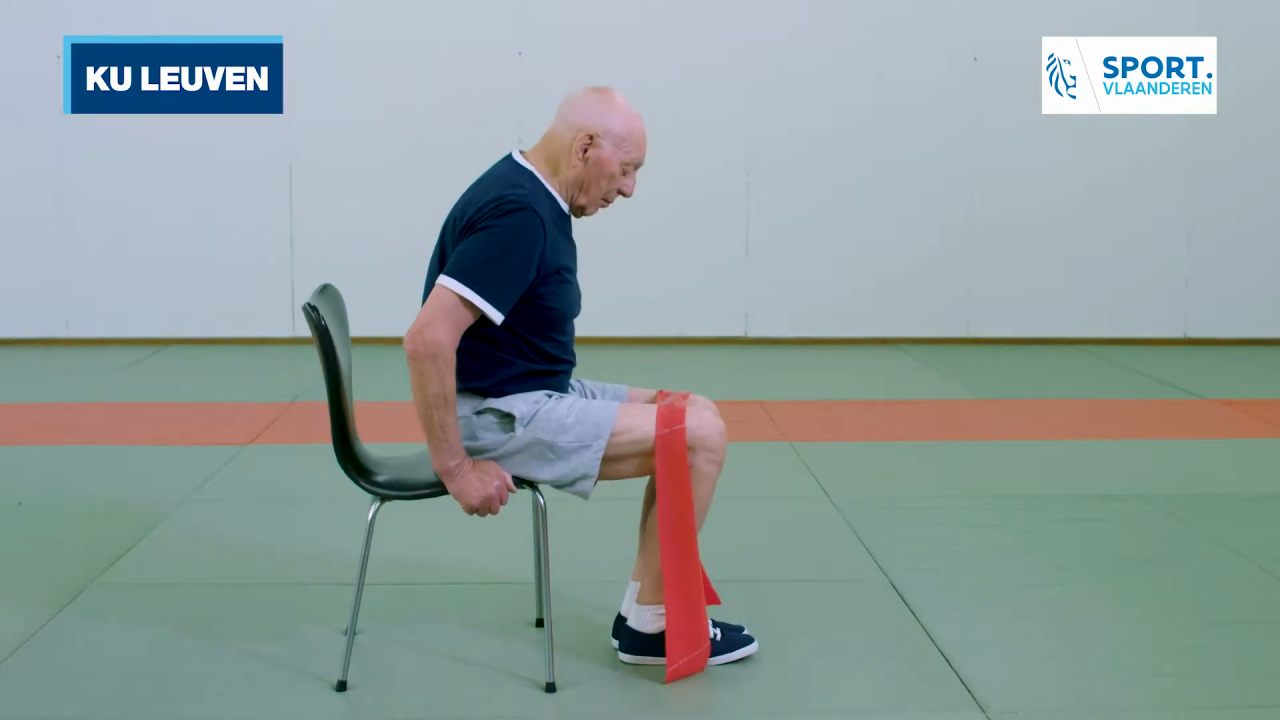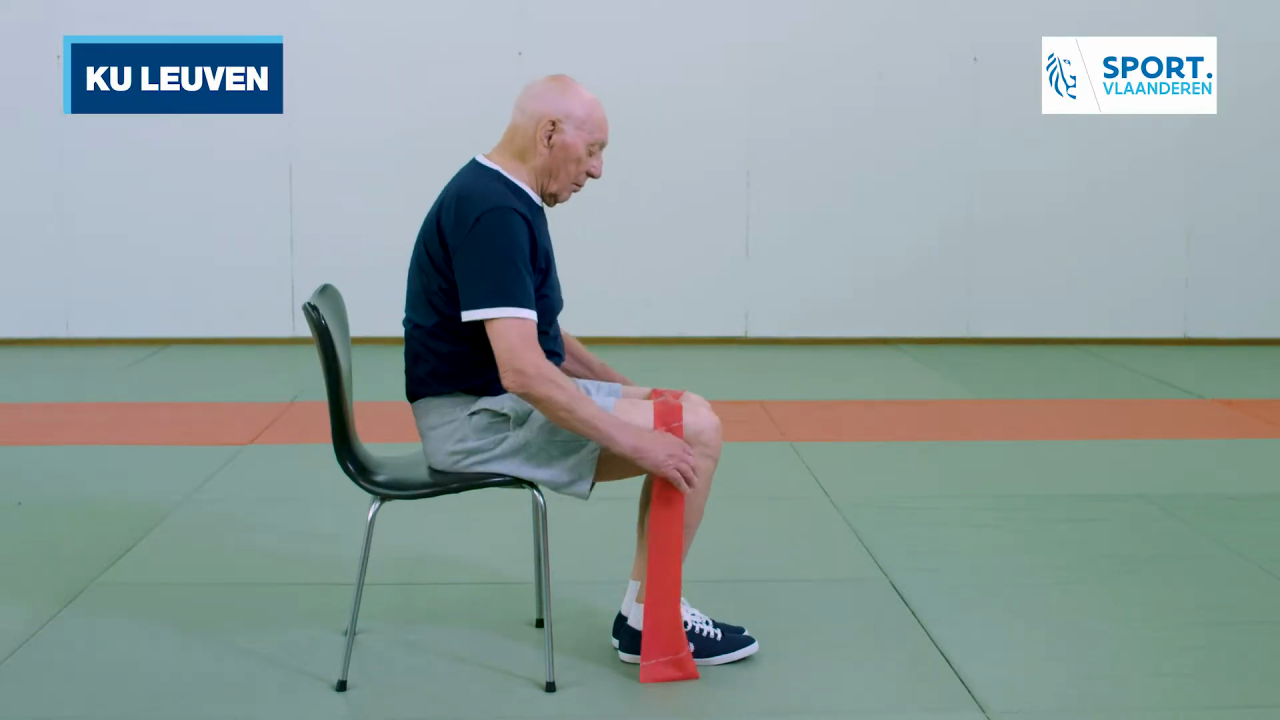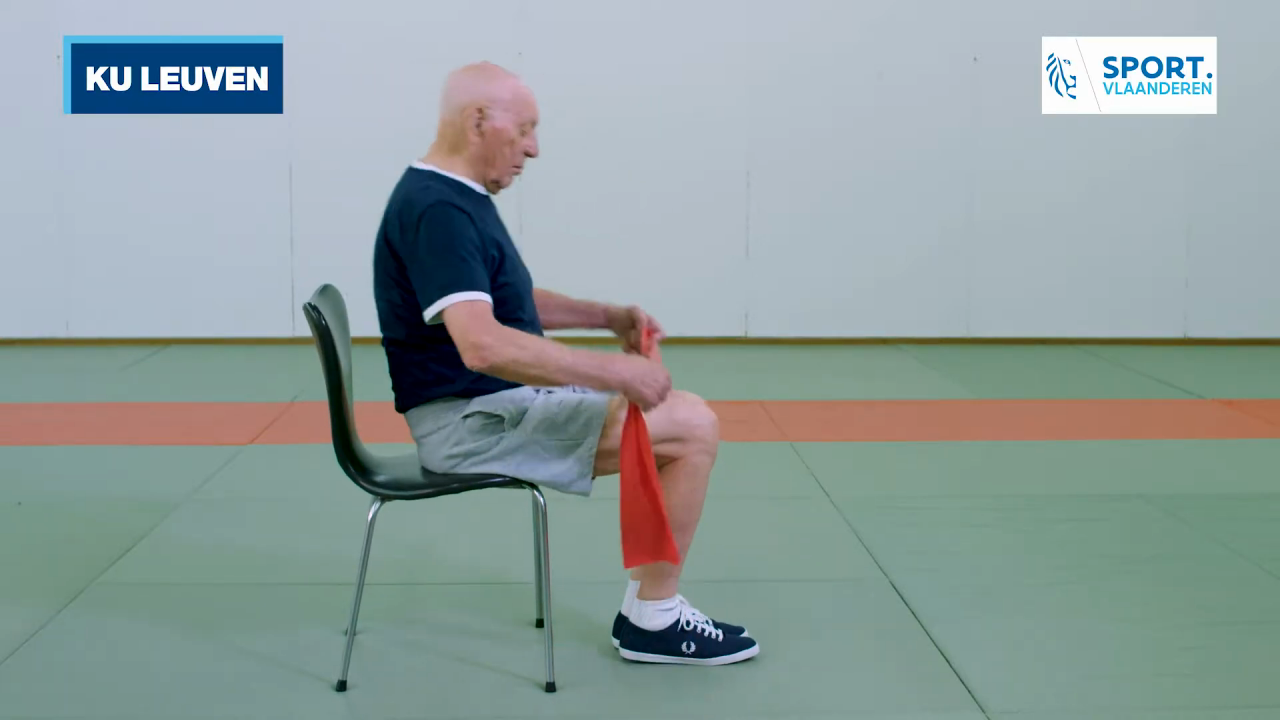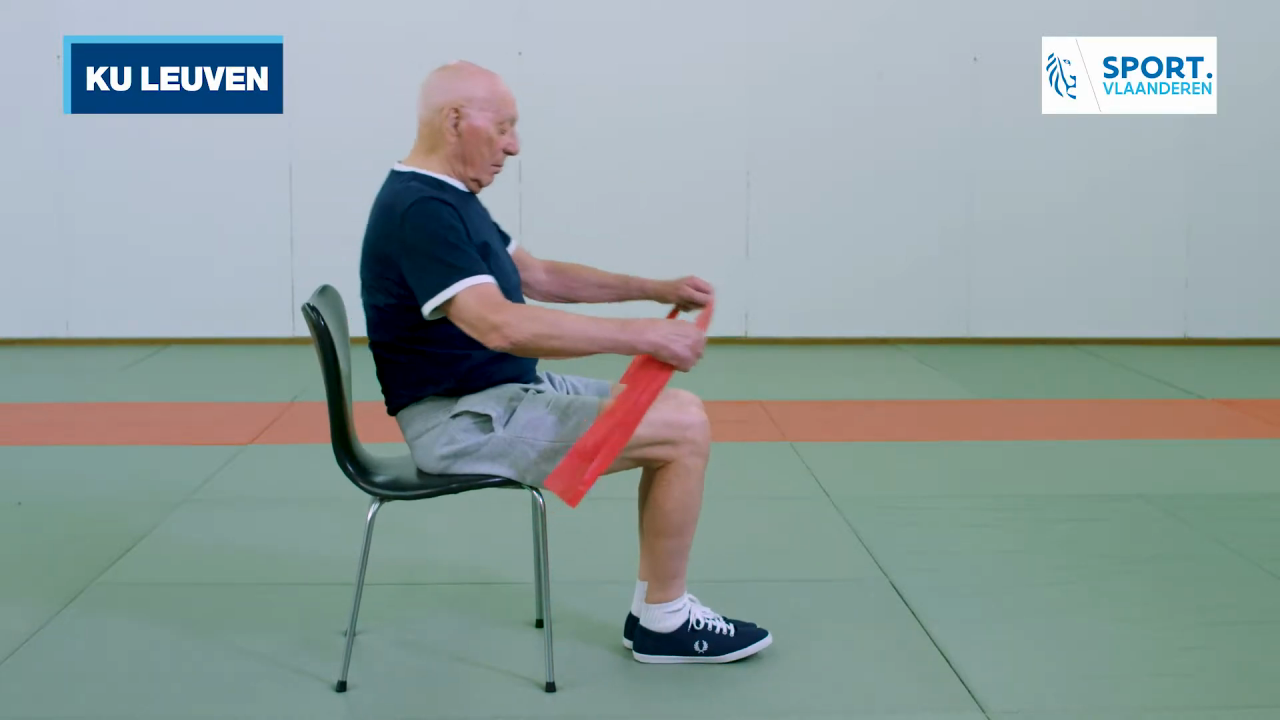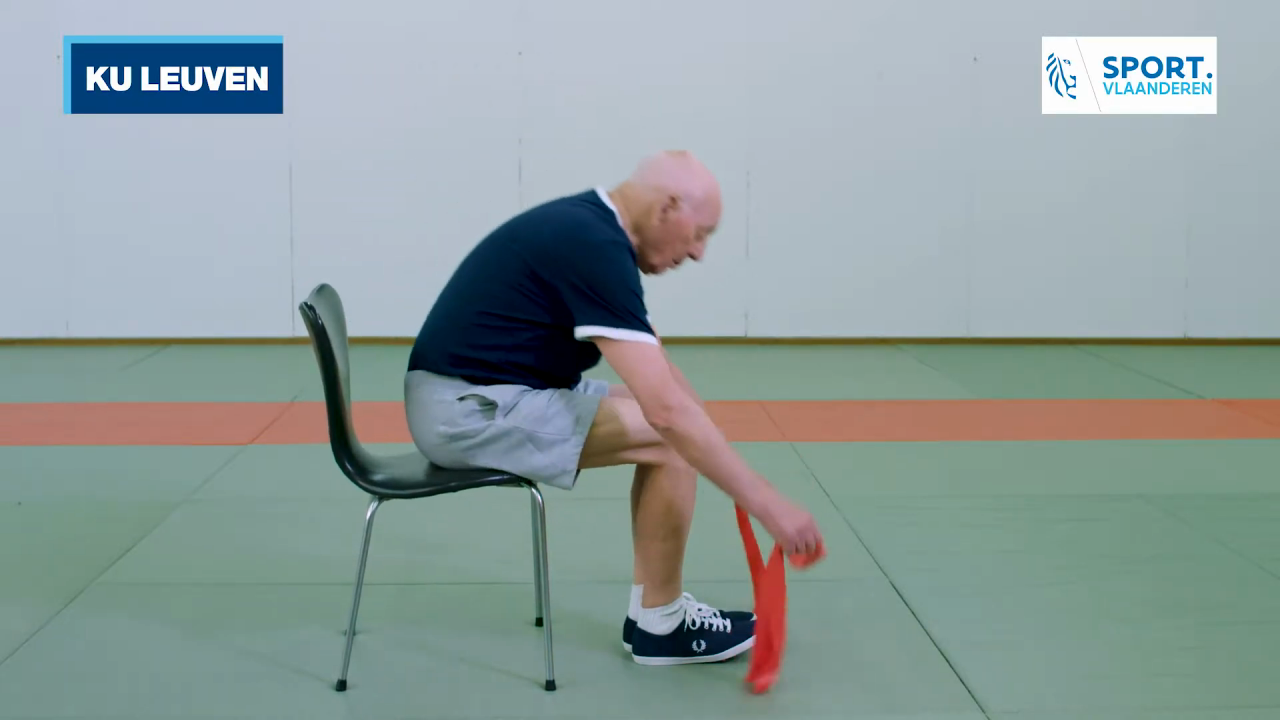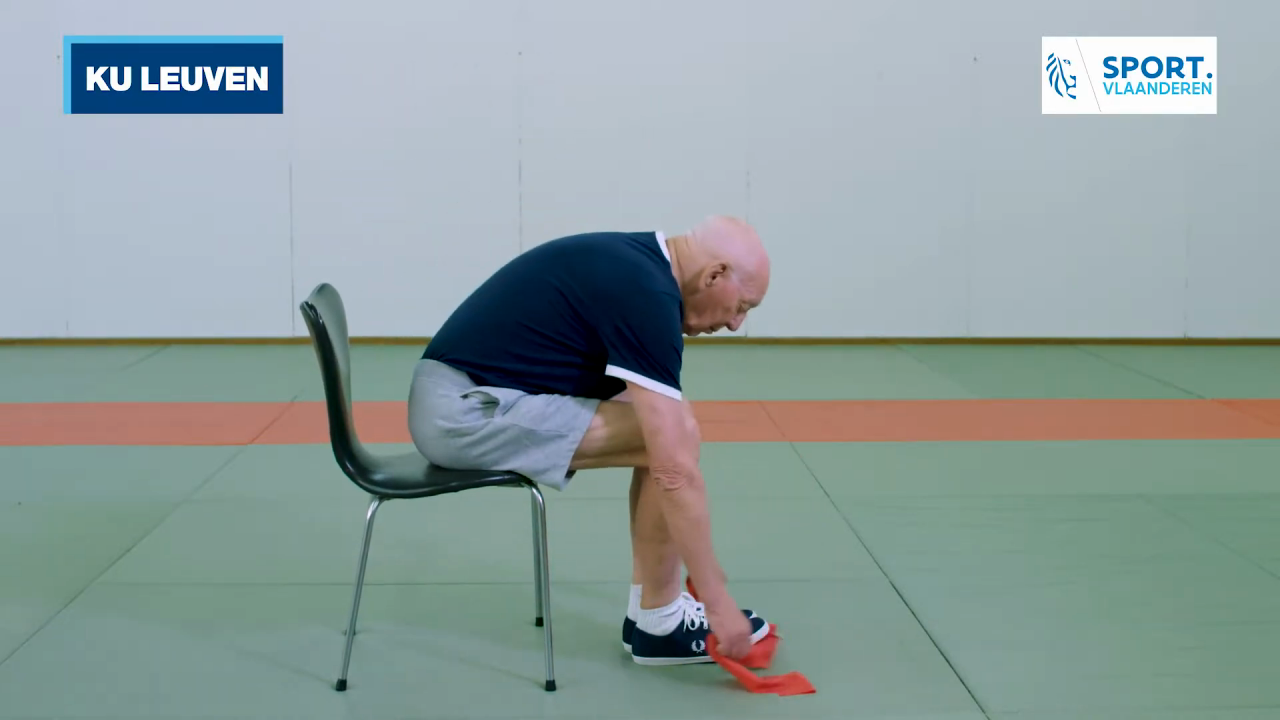
dt=0.5s
person 1, frame 1
left shoulder: (533, 197)
right shoulder: (519, 213)
right elbow: (428, 340)
right wrist: (455, 467)
left hip: (535, 395)
right hip: (496, 418)
left knee: (699, 416)
right knee: (701, 437)
left ankle: (647, 608)
right ankle: (651, 623)
person 1, frame 2
left shoulder: (503, 196)
right shoulder: (494, 212)
right elbow: (520, 372)
left wrist: (619, 386)
right wrist: (634, 443)
left hip: (505, 401)
right hip: (482, 416)
left knee: (690, 414)
right knee: (693, 437)
left ankle: (647, 607)
right ankle: (651, 623)
person 1, frame 3
left shoulder: (455, 195)
right shoulder: (437, 210)
left elbow: (509, 298)
right elbow: (483, 345)
left wrist: (609, 315)
right wrist: (616, 373)
left hip: (503, 400)
right hip: (471, 421)
left knee: (686, 415)
right knee: (693, 429)
left ankle: (648, 608)
right ankle: (652, 618)
person 1, frame 4
left shoulder: (443, 196)
right shoulder: (421, 210)
left elbow: (537, 276)
right elbow: (500, 326)
left wrist: (649, 288)
right wrist: (640, 334)
left hip: (500, 395)
right hip: (464, 421)
left knee: (680, 412)
right knee: (683, 432)
left ankle: (658, 606)
right ankle: (663, 620)
person 1, frame 5
left shoulder: (591, 230)
right shoulder: (595, 250)
left elbow: (658, 386)
right elbow: (670, 407)
right wrist: (766, 502)
left hip: (471, 399)
right hip: (466, 409)
left knee: (669, 436)
right knee: (667, 437)
left ankle: (658, 608)
right ankle: (660, 624)
person 1, frame 6
left shoulder: (634, 262)
right shoulder: (645, 293)
right elbow: (675, 470)
right wrist: (719, 599)
left hip: (466, 398)
right hip: (467, 410)
left knee: (668, 428)
right knee: (670, 438)
left ankle: (655, 607)
right ankle: (659, 623)
